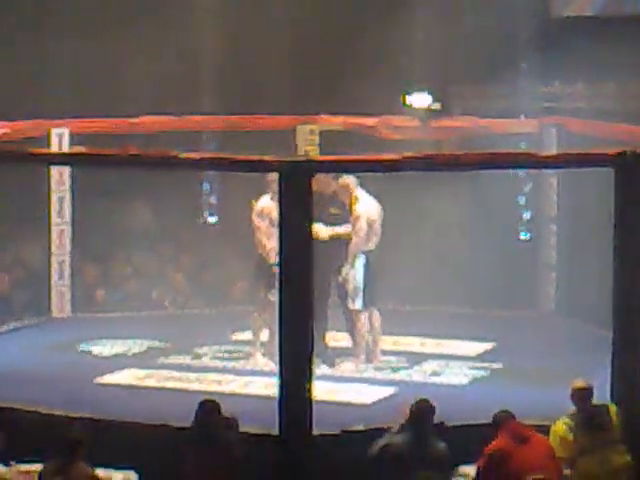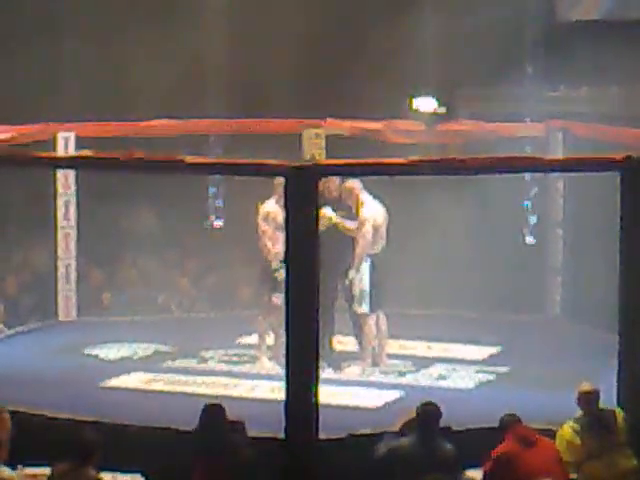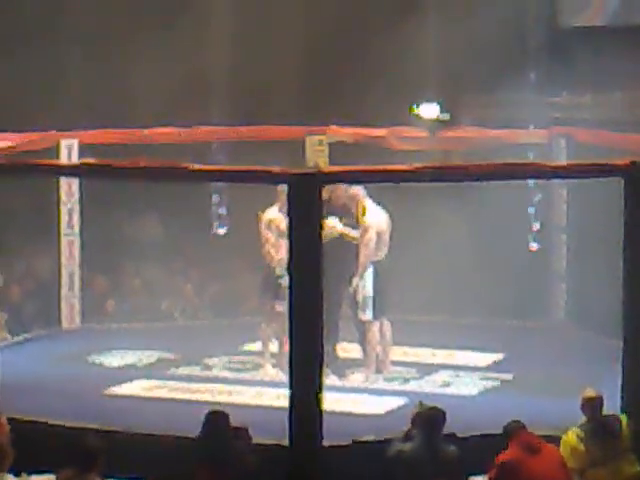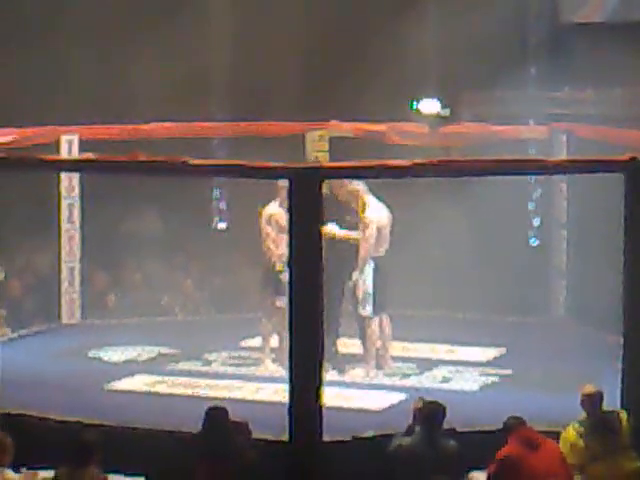
dt=0.3s
person 1, frame 1
left shoulder: (343, 198)
right shoulder: (312, 198)
left elbow: (353, 228)
left wrist: (330, 231)
right wrist: (313, 230)
left hip: (343, 259)
right hip: (319, 259)
right knee: (319, 303)
right ankle: (320, 348)
person 1, frame 2
right shoulder: (318, 201)
right elbow: (317, 226)
left wrist: (336, 220)
right wrist: (321, 224)
left hip: (349, 262)
right hip: (326, 262)
right knee: (326, 306)
right ankle: (327, 352)
person 1, frame 3
right shoulder: (324, 208)
right elbow: (321, 236)
left wrist: (342, 230)
right wrist: (327, 233)
left hip: (355, 268)
right hip: (331, 269)
right knee: (331, 313)
right ankle: (331, 358)
person 1, frame 4
right shoulder: (326, 204)
right elbow: (321, 232)
left wrist: (342, 233)
right wrist: (326, 232)
left hip: (357, 265)
right hip: (334, 265)
right knee: (332, 309)
right ankle: (331, 354)
person 2, frame 1
left shoulder: (360, 208)
right shoulder: (374, 204)
left elbow: (357, 239)
left wrist: (348, 265)
left hip: (361, 258)
right hip: (372, 256)
left knee: (359, 309)
right knee: (371, 307)
left ankle: (360, 357)
right ankle: (375, 352)
person 2, frame 2
left shoulder: (366, 211)
right shoulder: (378, 207)
left elbow: (363, 243)
left wrist: (354, 268)
right wrist: (338, 220)
left hip: (367, 262)
right hip: (376, 260)
left knee: (366, 313)
right knee: (377, 310)
left ankle: (366, 361)
right ankle: (381, 356)
person 2, frame 3
left shoulder: (370, 218)
right shoulder: (381, 214)
left elbow: (367, 251)
left wrist: (358, 276)
left hip: (370, 269)
right hip: (381, 267)
left knee: (369, 319)
right knee: (381, 317)
left ankle: (370, 368)
right ankle: (385, 363)
person 2, frame 4
left shoulder: (370, 214)
right shoulder: (382, 210)
left elbow: (368, 245)
left wrist: (358, 270)
left hip: (371, 265)
right hip: (381, 262)
left knee: (369, 315)
right knee: (382, 313)
left ankle: (370, 364)
right ankle: (385, 359)
person 3, frame 1
left shoulder: (277, 205)
right shoulder: (263, 205)
right elbow: (261, 236)
right wrist: (273, 261)
left hip: (277, 259)
right hip: (268, 260)
left knee: (276, 304)
right knee: (265, 305)
left ankle: (272, 348)
right ankle: (256, 349)
person 3, frame 2
left shoulder: (283, 208)
right shoulder: (269, 209)
right elbow: (266, 241)
right wrist: (276, 266)
left hip: (283, 263)
right hip: (274, 264)
left knee: (281, 308)
right knee: (270, 309)
left ankle: (278, 352)
right ankle: (262, 353)
person 3, frame 3
left shoulder: (287, 216)
right shoulder: (271, 216)
right elbow: (269, 248)
right wrist: (280, 272)
left hip: (287, 270)
right hip: (277, 271)
left knee: (285, 315)
right knee: (273, 316)
left ankle: (282, 359)
right ankle: (266, 360)
person 3, frame 4
left shoulder: (287, 211)
right shoulder: (272, 212)
right elbow: (269, 243)
right wrist: (280, 268)
left hip: (287, 265)
right hip: (277, 267)
left knee: (285, 311)
right knee: (273, 311)
left ankle: (283, 355)
right ankle: (266, 356)
